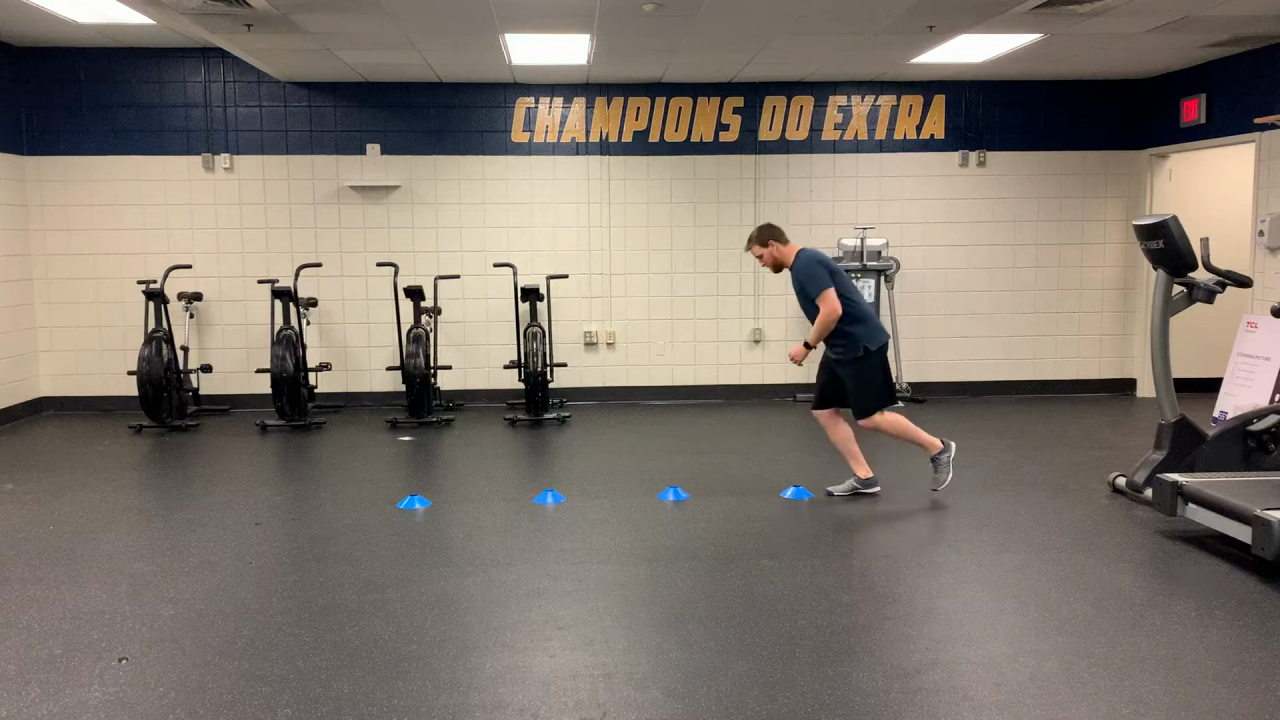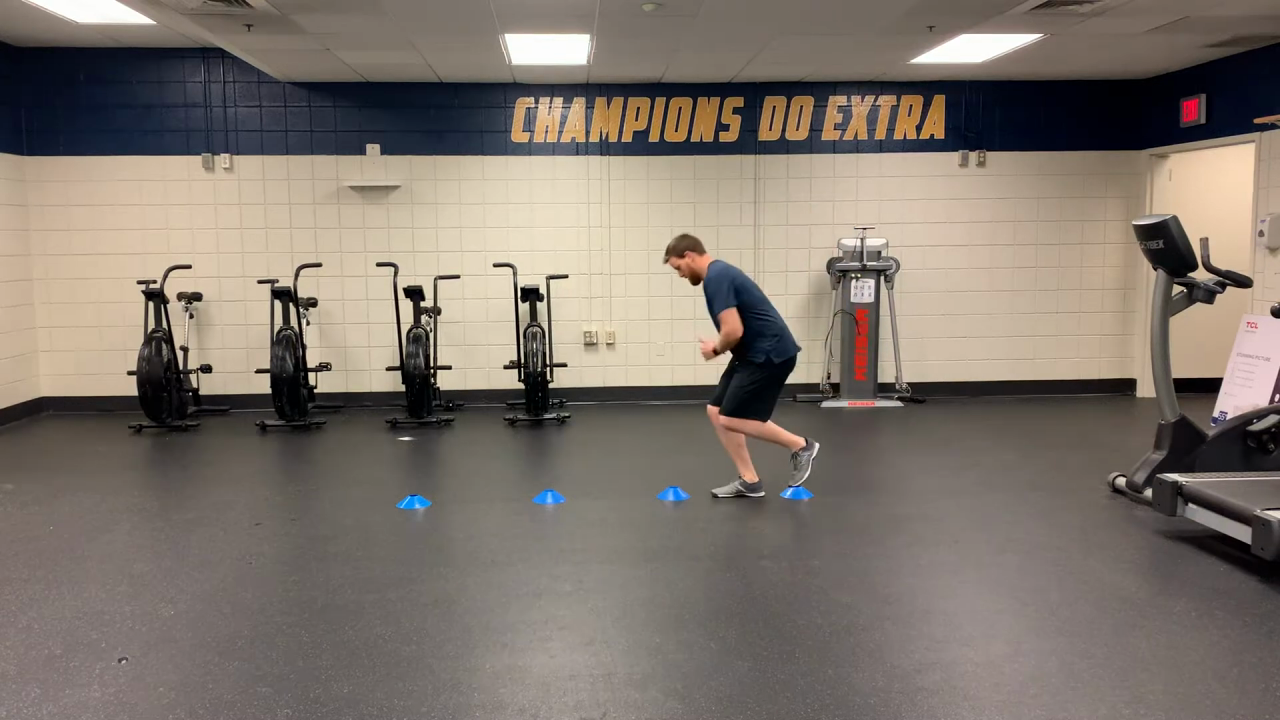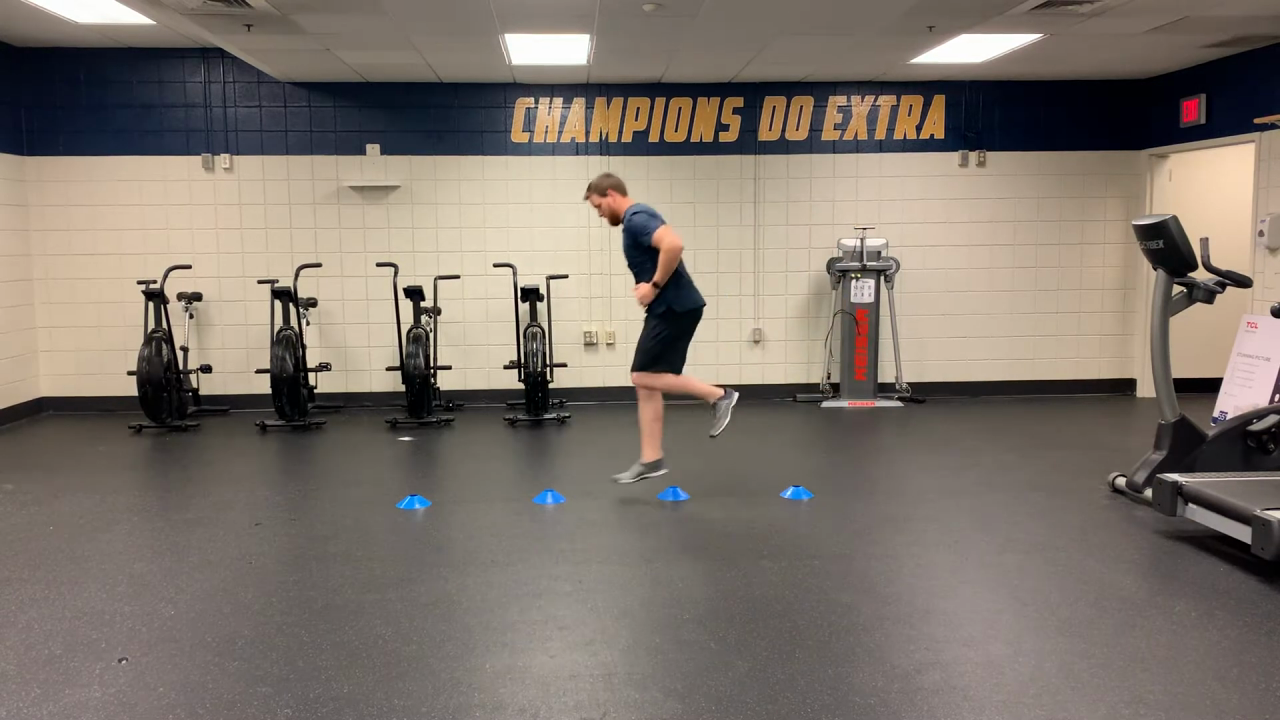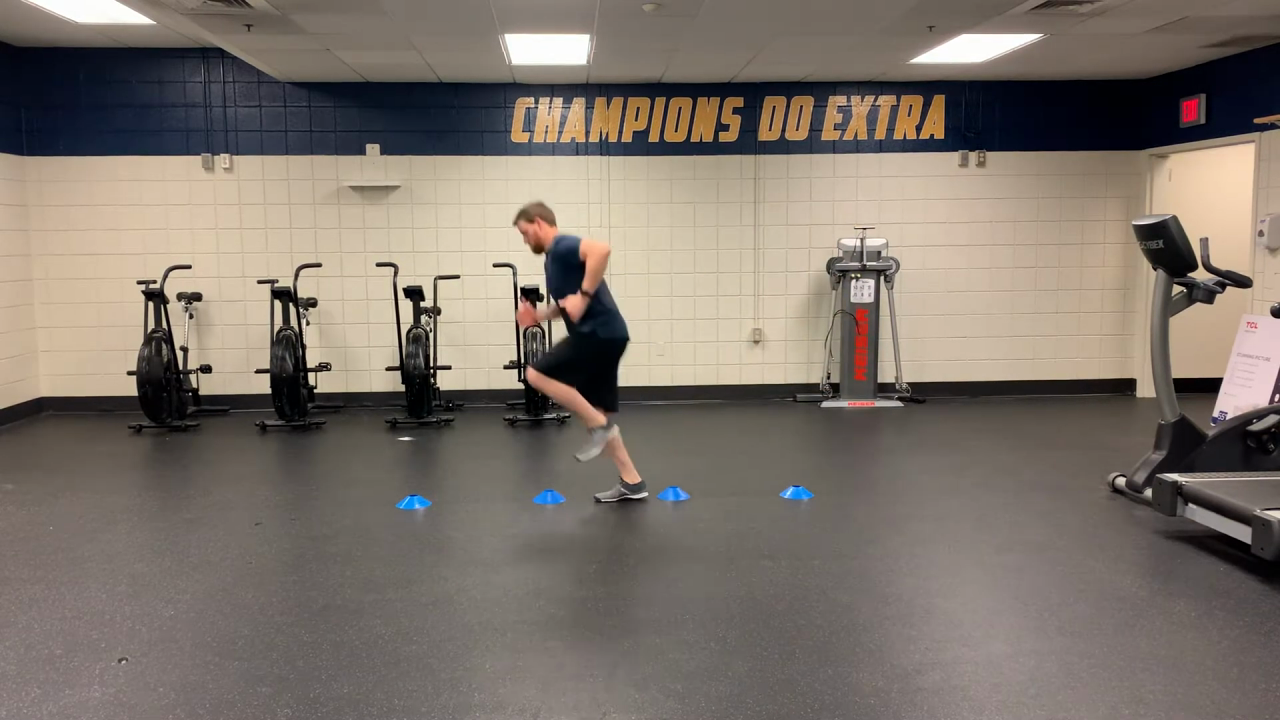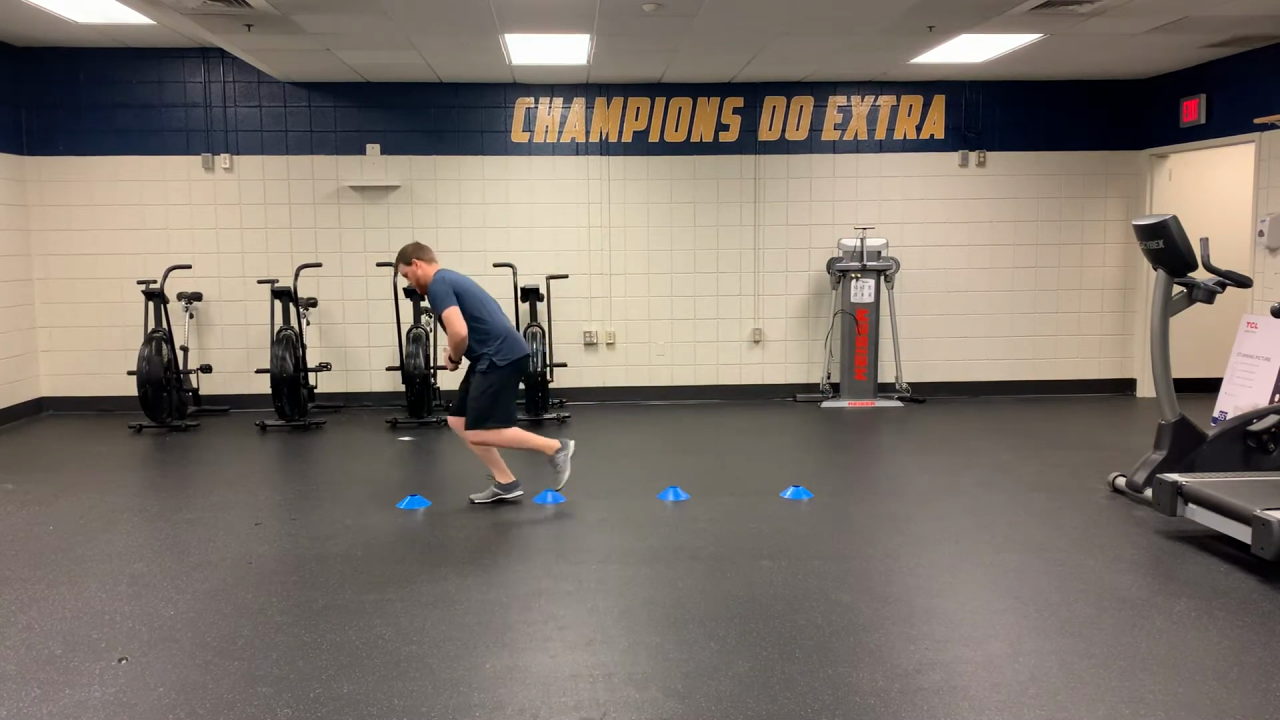
dt=1s
person 1, frame 1
left shoulder: (806, 264)
right shoulder: (804, 264)
left elbow: (832, 311)
left wrist: (806, 346)
left hip: (861, 346)
right hip: (842, 349)
left knee: (869, 416)
right knee: (824, 411)
left ankle: (938, 449)
right ankle: (863, 477)
person 1, frame 2
left shoulder: (716, 279)
right shoulder: (721, 272)
left elbow: (733, 331)
right elbow: (746, 318)
left wrist: (714, 349)
left hip: (769, 355)
right hip: (759, 353)
left knee: (732, 418)
right knee: (716, 412)
left ankle: (801, 446)
right ankle: (749, 481)
person 1, frame 3
left shoulder: (637, 217)
right shoulder: (636, 221)
left elbow: (674, 244)
left wrist: (654, 285)
left hip: (675, 307)
right hip: (667, 307)
left knee: (645, 377)
right knee: (645, 382)
left ankle: (718, 395)
right ankle: (651, 459)
person 1, frame 4
left shoulder: (563, 246)
right shoulder: (556, 254)
left elbow: (600, 250)
left wrist: (583, 296)
right wrist: (540, 316)
left hip: (599, 334)
right hip: (599, 335)
left knee: (537, 376)
right knee: (598, 414)
left ankle: (599, 422)
right ankle: (631, 482)
person 1, frame 5
left shoulder: (439, 286)
right shoulder: (454, 281)
left elbow: (459, 333)
left wrist: (452, 357)
left hip: (500, 358)
right hip: (506, 355)
left knee: (482, 432)
right knee: (457, 421)
left ankle: (557, 448)
right ankle: (505, 482)
